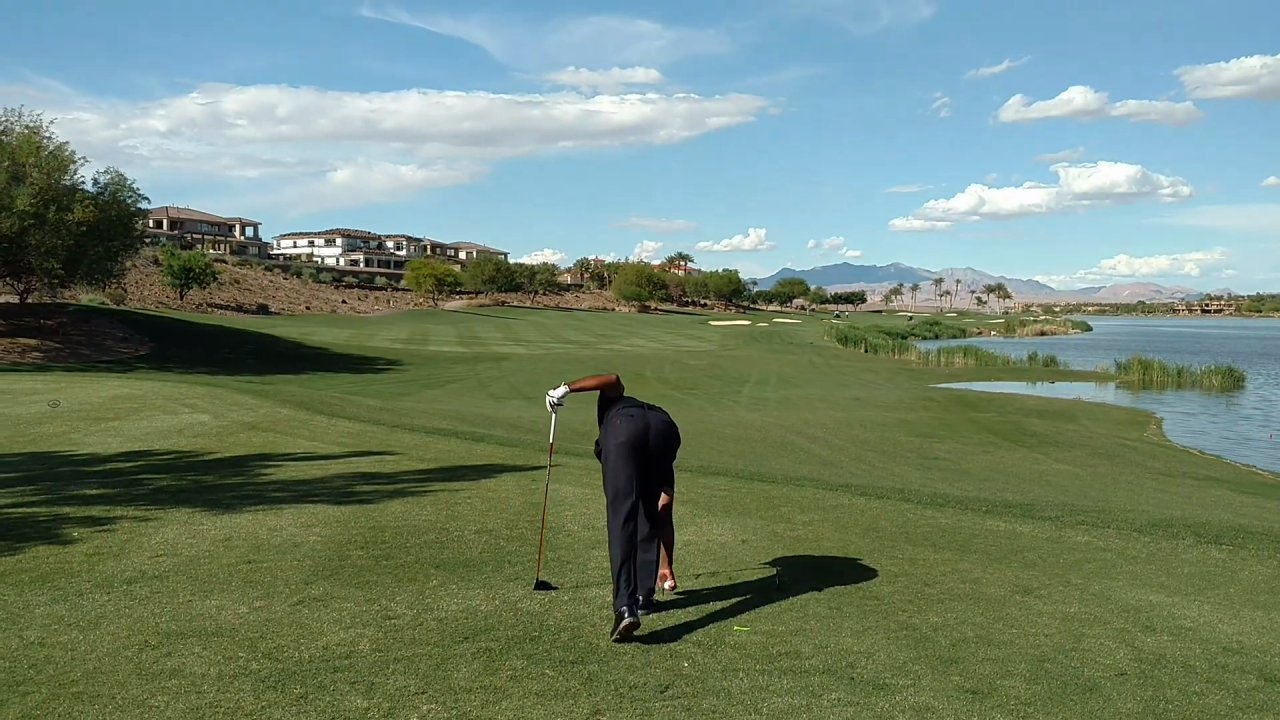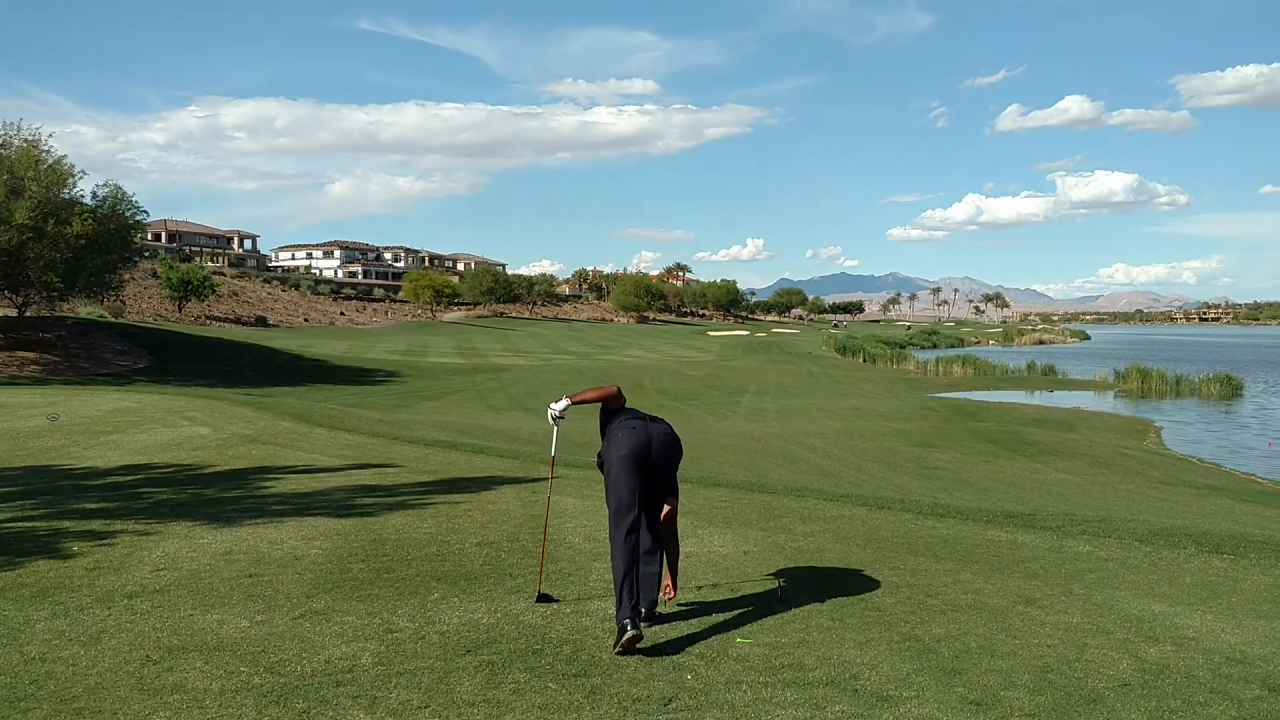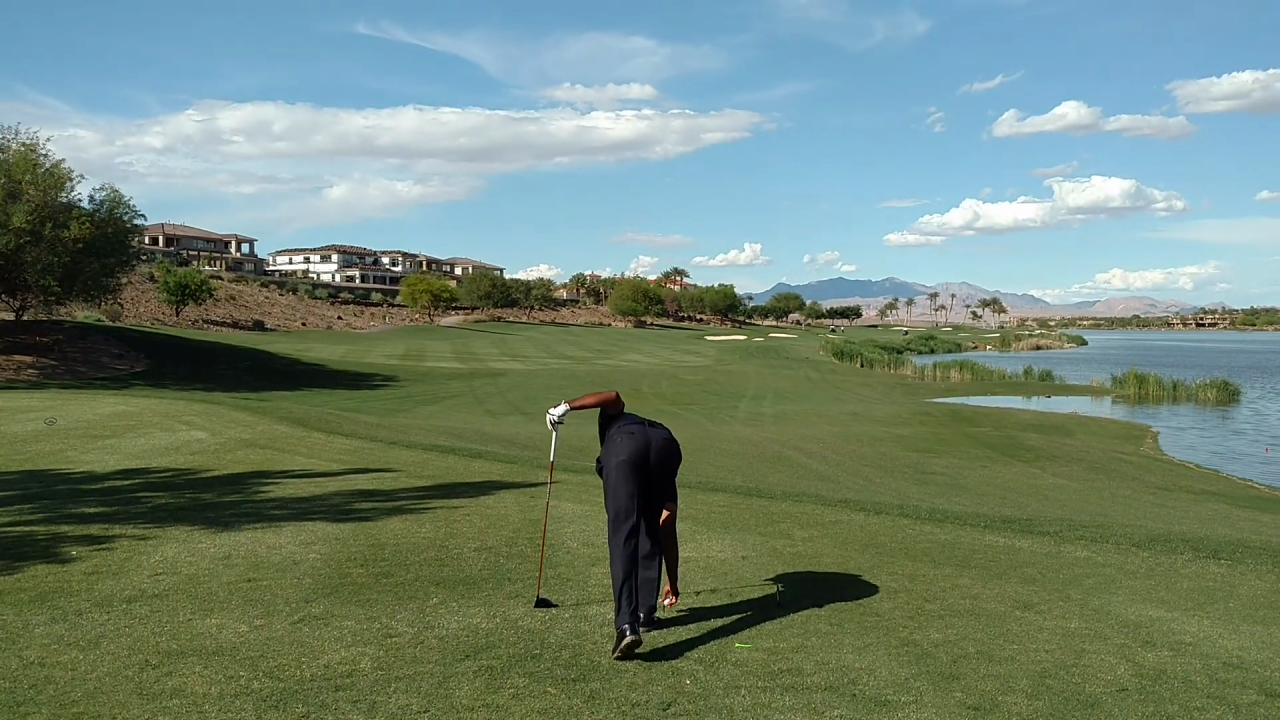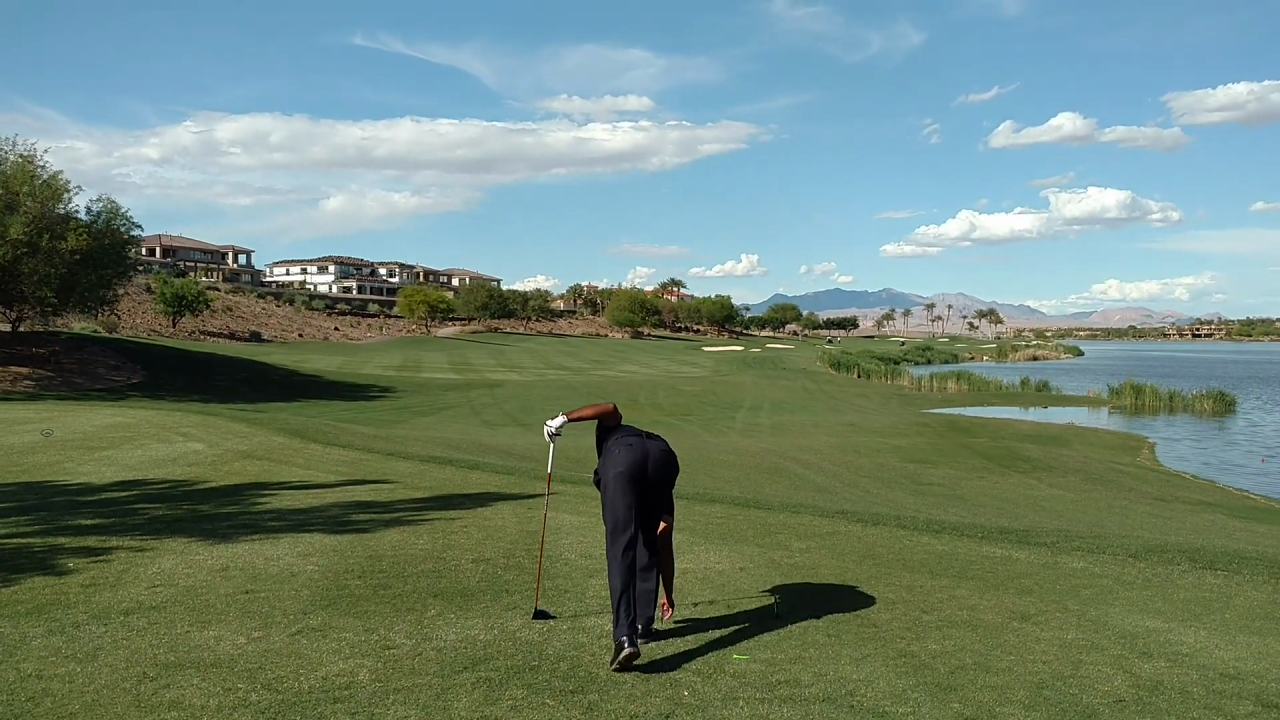
dt=0.5s
person 1, frame 1
left shoulder: (614, 409)
left elbow: (614, 381)
right elbow: (665, 514)
left wrist: (567, 388)
right wrist: (667, 566)
left hip: (623, 427)
right hip: (665, 431)
left knee: (621, 520)
right knee: (649, 515)
left ankle: (625, 607)
right ankle: (643, 595)
person 1, frame 2
left shoulder: (616, 419)
left elbow: (614, 392)
right elbow: (669, 526)
left wrist: (568, 401)
right wrist: (672, 578)
left hip: (626, 439)
right hip: (668, 442)
left knee: (624, 532)
right knee: (652, 527)
left ankle: (628, 620)
right ankle: (646, 608)
person 1, frame 3
left shoulder: (615, 425)
left elbow: (613, 398)
right elbow: (668, 532)
left wrist: (567, 406)
right wrist: (672, 584)
left hip: (624, 445)
right hip: (666, 448)
left knee: (623, 538)
right knee: (651, 532)
left ankle: (627, 625)
right ankle: (645, 613)
person 1, frame 4
left shoulder: (612, 437)
left elbow: (610, 409)
right elbow: (665, 544)
left wrist: (564, 418)
right wrist: (668, 595)
left hip: (622, 456)
right hip: (664, 459)
left knee: (621, 549)
right knee: (650, 544)
left ankle: (625, 637)
right ankle: (643, 624)
